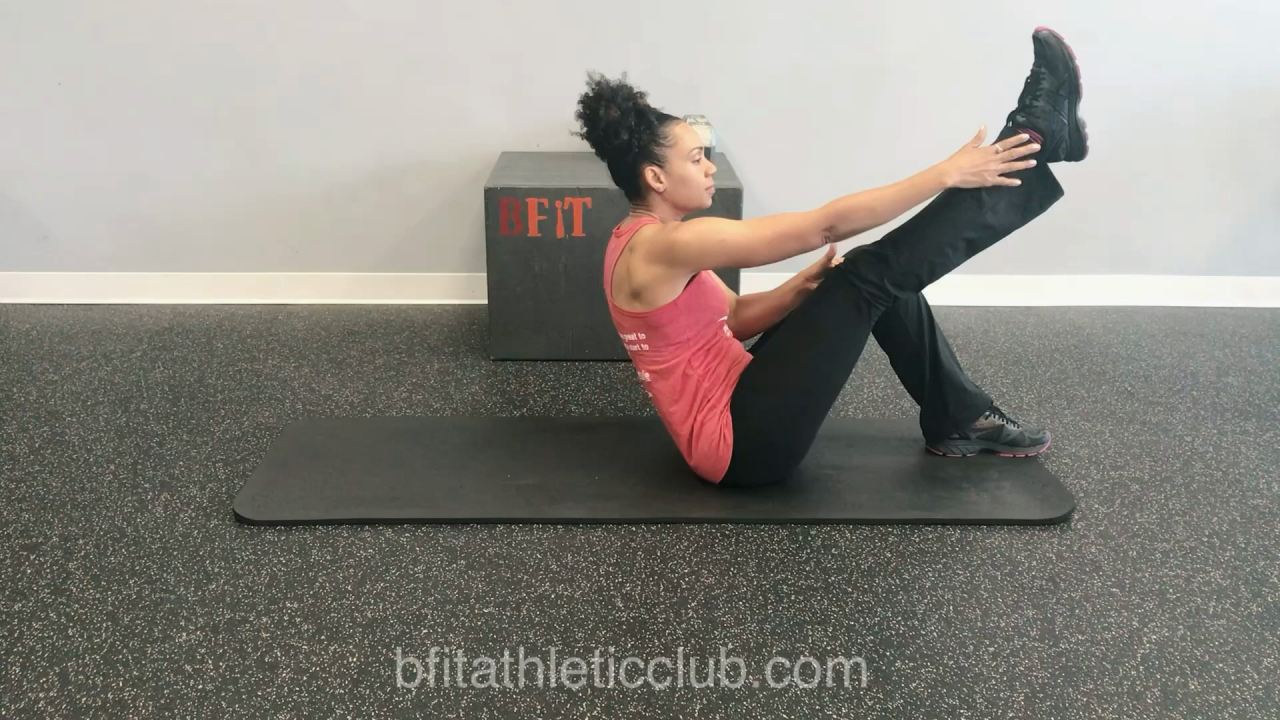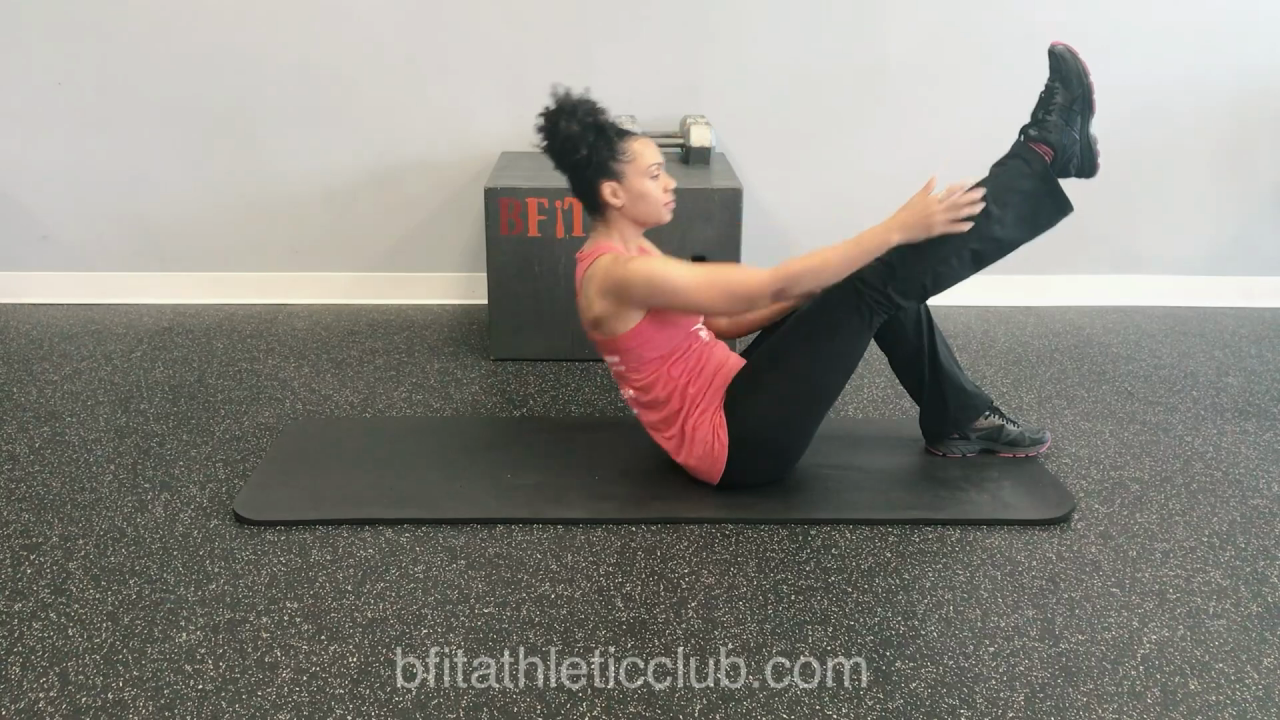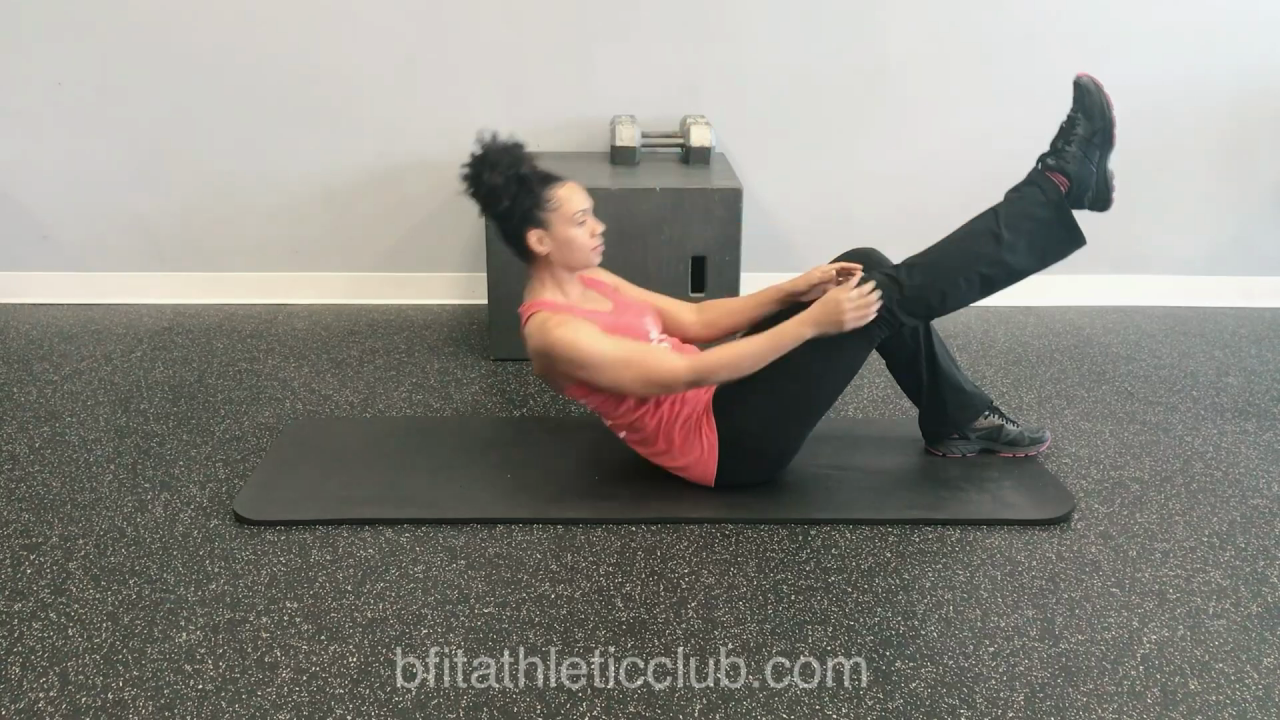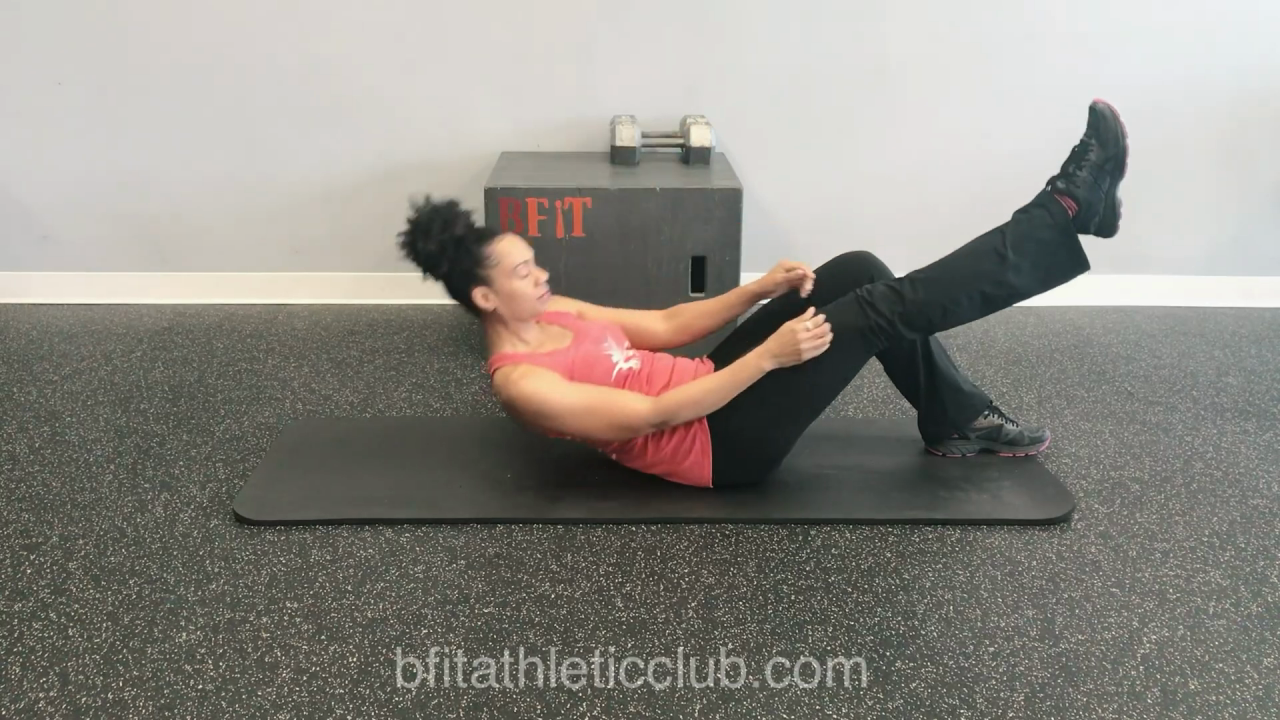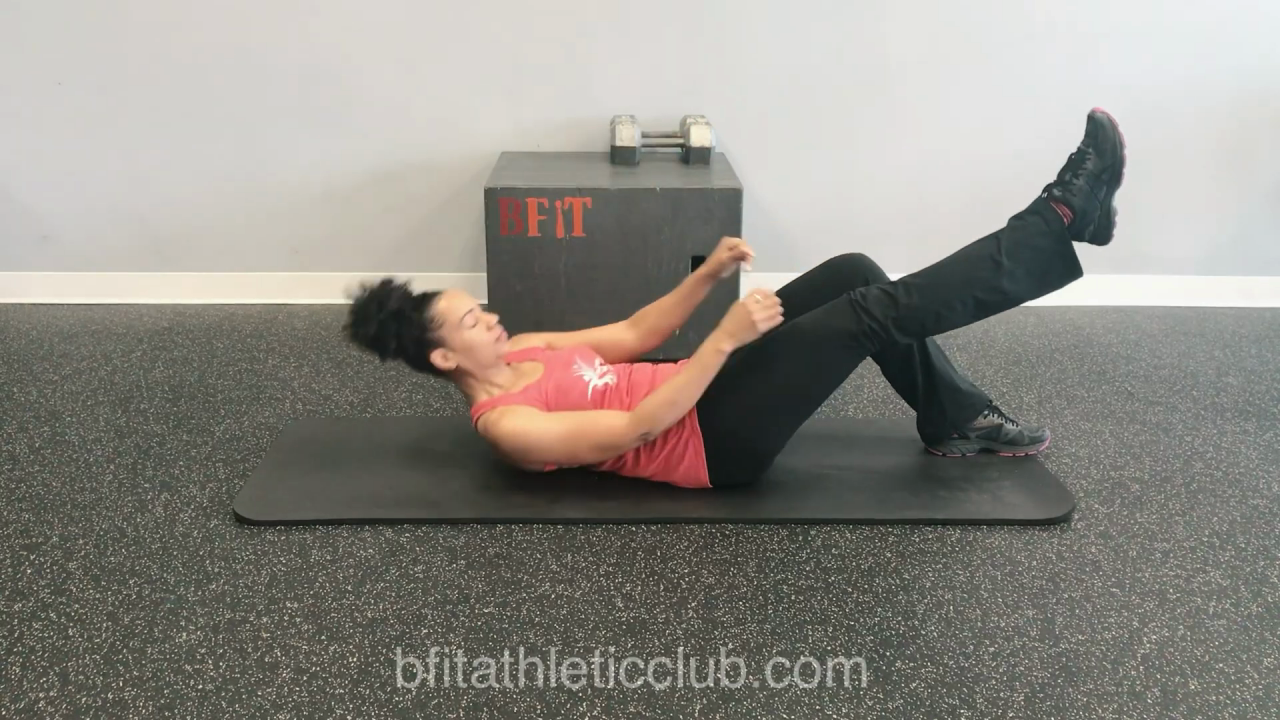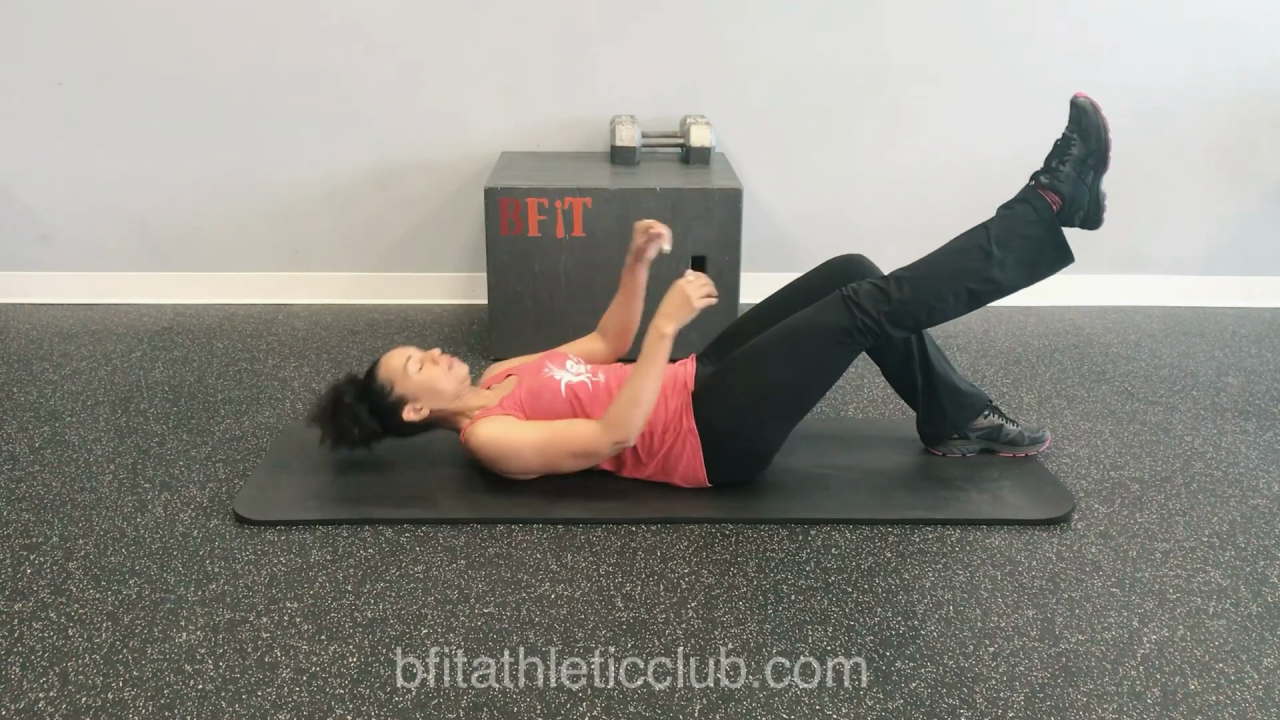
dt=0.2s
person 1, frame 1
left shoulder: (648, 239)
right shoulder: (667, 245)
right elbow: (828, 223)
left wrist: (806, 286)
right wrist: (945, 174)
left hip: (739, 401)
right hip: (747, 439)
left knee: (879, 276)
right knee: (874, 276)
left ankle: (960, 424)
right ankle: (1034, 140)
person 1, frame 2
left shoulder: (628, 248)
right shoulder: (622, 272)
left elbow: (720, 314)
right elbow: (771, 288)
left wrist: (813, 278)
right wrist: (898, 226)
left hip: (735, 397)
right hip: (740, 440)
left knee: (879, 273)
right knee: (883, 284)
left ankle: (959, 426)
right ankle: (1042, 157)
person 1, frame 3
left shoulder: (582, 278)
right shoulder: (553, 332)
left elbow: (696, 321)
right elbow: (692, 371)
left wrist: (797, 288)
right wrist: (811, 321)
left hip: (720, 395)
right hip: (727, 441)
left knee: (866, 270)
right knee: (891, 297)
left ankle: (959, 426)
right ankle: (1058, 188)
person 1, frame 4
left shoulder: (547, 315)
right shoulder: (522, 384)
left elbow: (668, 325)
right elbow: (656, 417)
left wrist: (761, 289)
right wrist: (773, 353)
left hip: (713, 388)
right hip: (720, 442)
left knee: (859, 271)
right knee: (884, 308)
left ankle: (957, 425)
right ankle: (1066, 210)
person 1, frame 5
left shoulder: (518, 354)
right shoulder: (506, 425)
left elbow: (636, 335)
right elbow: (640, 429)
left wrist: (707, 272)
right wrist: (732, 337)
left hip: (702, 394)
right hip: (714, 439)
left knee: (852, 272)
right knee: (875, 313)
left ankle: (957, 423)
right ankle: (1060, 218)
person 1, frame 6
left shoulder: (497, 382)
right shoulder: (486, 437)
left elbow: (613, 346)
right elbow: (618, 435)
left wrist: (639, 264)
right wrist: (667, 323)
left hip: (698, 386)
right hip: (712, 437)
left knee: (852, 273)
right knee: (869, 309)
left ankle: (957, 422)
right ankle: (1047, 206)
